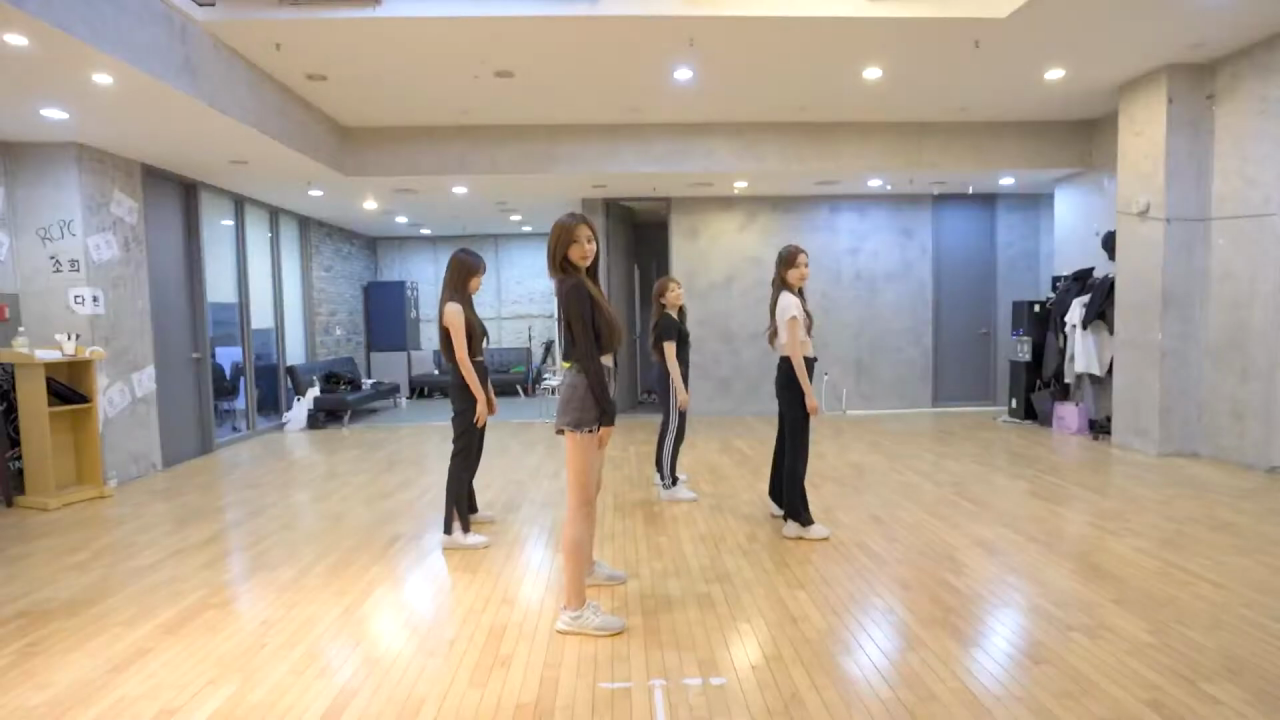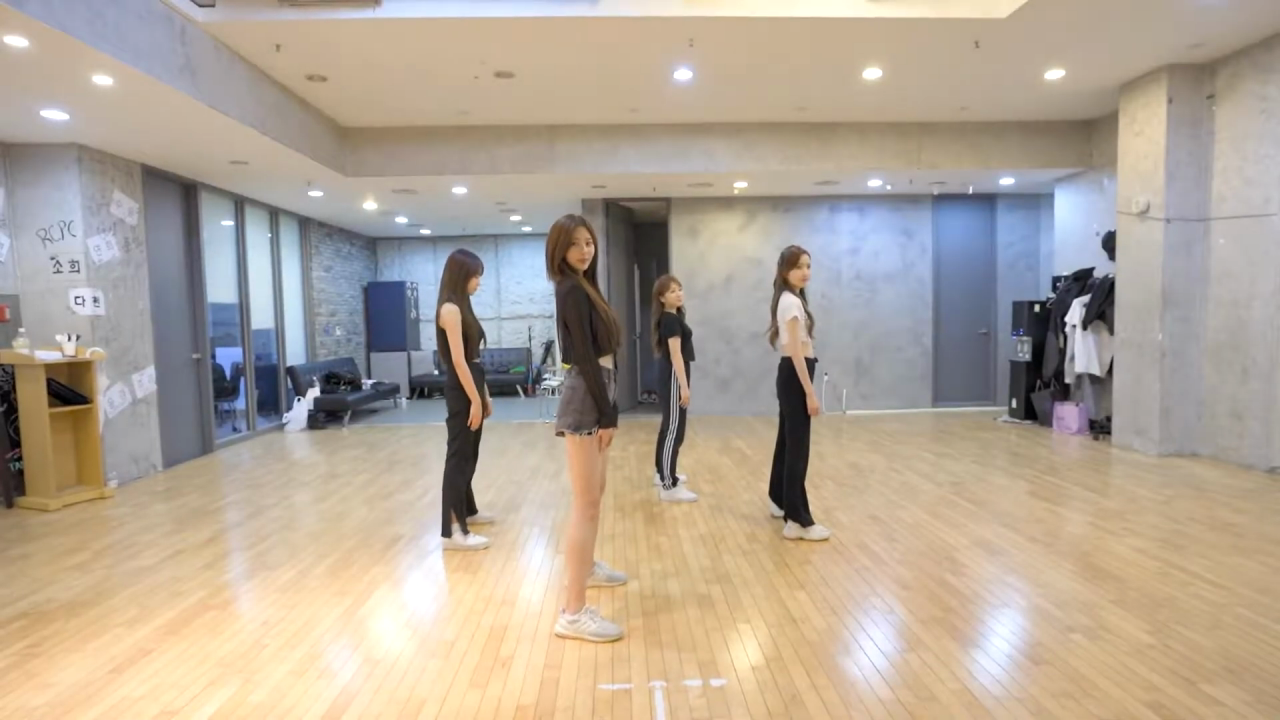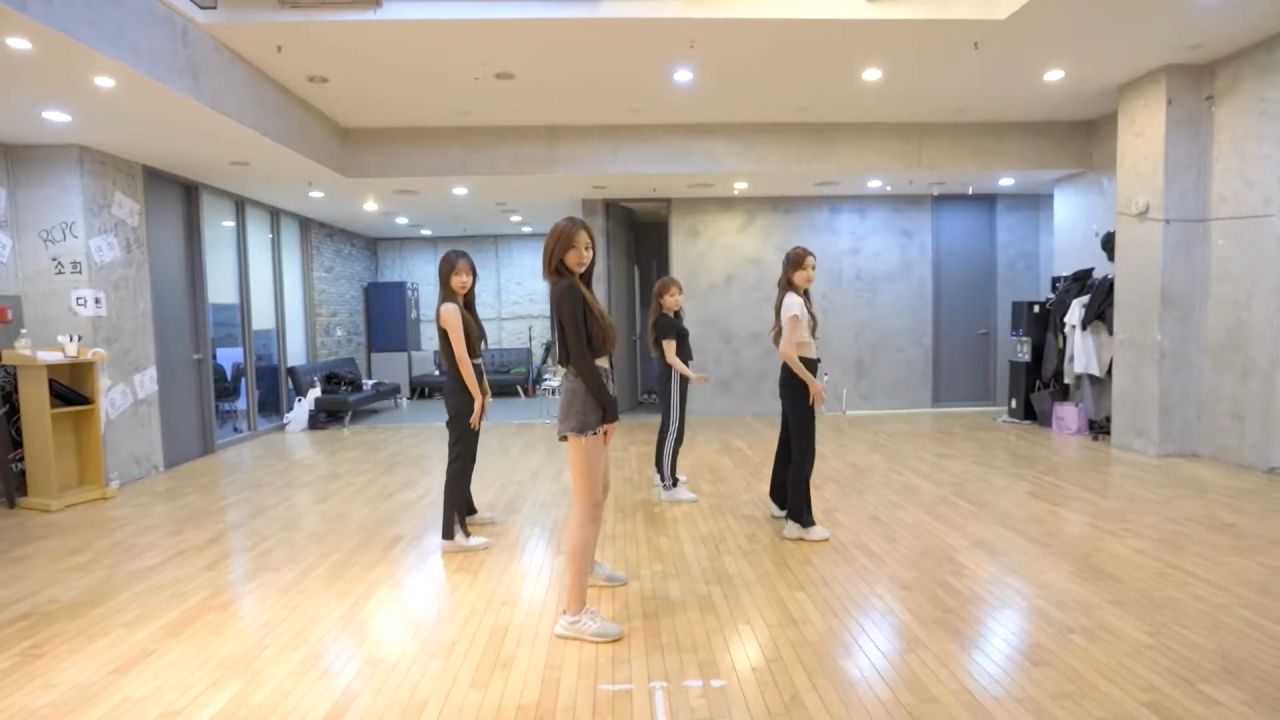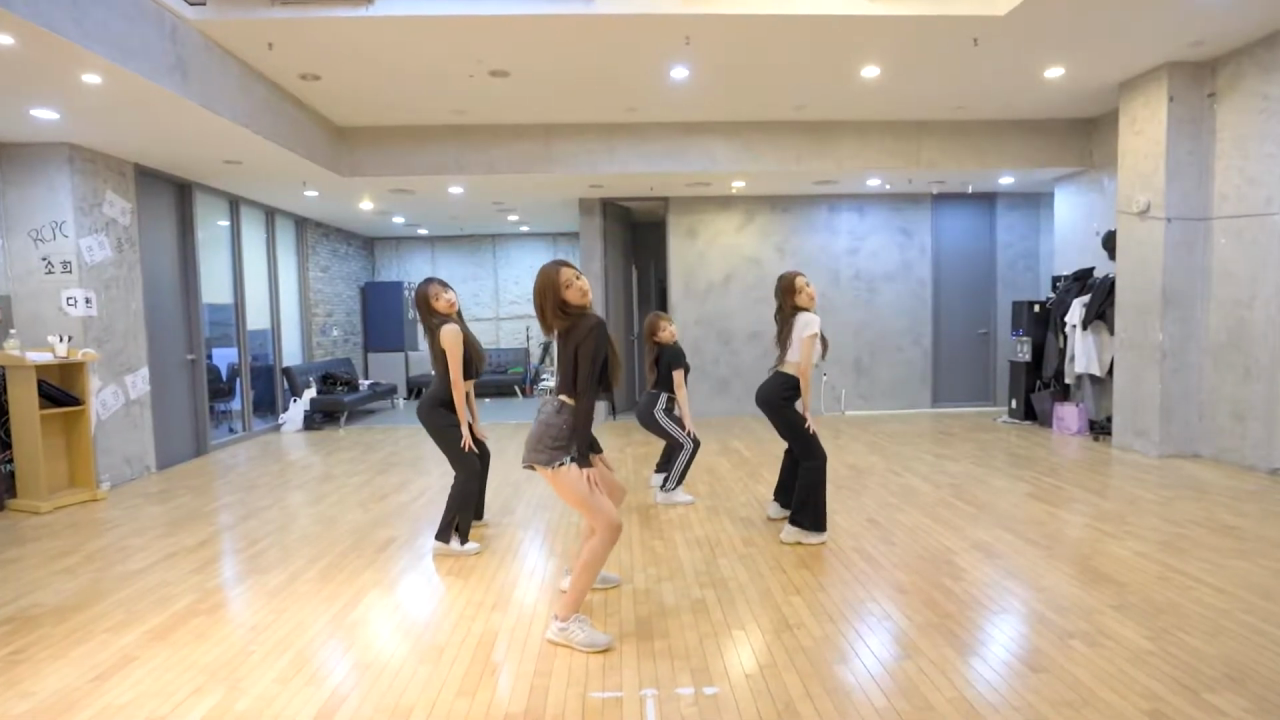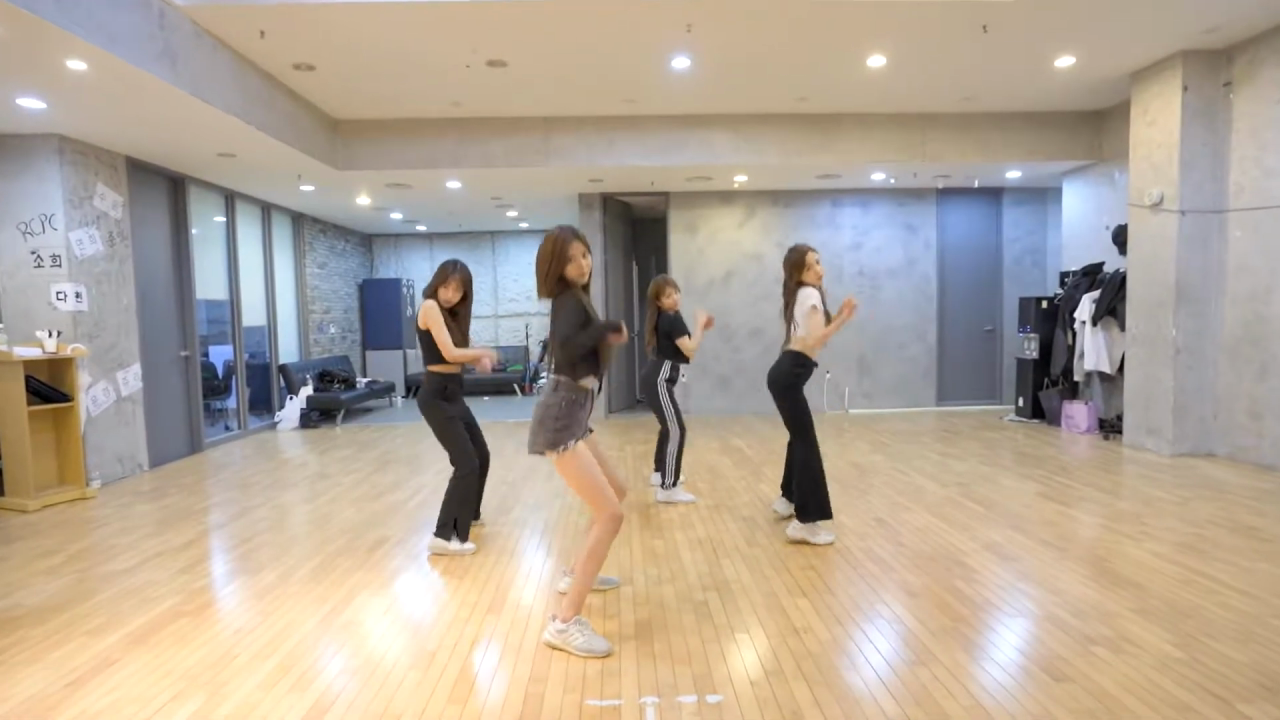
dt=1s
person 1, frame 1
left shoulder: (581, 285)
right shoulder: (576, 288)
right elbow: (587, 354)
left wrist: (605, 409)
right wrist: (606, 412)
left hip: (590, 393)
right hip: (584, 397)
left knee: (592, 491)
right knee: (581, 500)
left ankle: (586, 566)
right ankle: (574, 609)
person 1, frame 2
left shoulder: (583, 286)
right shoulder: (571, 290)
right elbow: (585, 356)
left wrist: (607, 411)
right wrist: (606, 414)
left hip: (594, 395)
right hip: (584, 399)
left knee: (596, 491)
right knee: (585, 503)
left ankle: (586, 566)
right ankle: (573, 613)
person 1, frame 3
left shoulder: (576, 288)
right shoulder: (566, 290)
right elbow: (580, 357)
left wrist: (606, 406)
right wrist: (609, 408)
left hip: (591, 397)
right hip: (584, 401)
left knee: (599, 491)
right knee: (587, 504)
left ankle: (587, 566)
right ankle: (574, 614)
person 1, frame 4
left shoulder: (572, 327)
right shoulder: (592, 326)
right elbow: (585, 393)
left wrist: (591, 447)
right wrist: (584, 457)
left hip: (562, 431)
right hip: (555, 439)
left knee: (614, 493)
right knee: (608, 523)
left ankle: (578, 572)
right ankle: (564, 621)
person 1, frame 5
left shoulder: (571, 299)
right shoulder: (569, 300)
right elbow: (566, 349)
left wrist: (605, 333)
right wrist: (610, 328)
left hip: (573, 415)
right hip: (560, 418)
left knee: (615, 492)
right knee: (610, 513)
left ankle: (578, 573)
right ankle: (564, 620)
person 2, frame 1
left shoulder: (464, 306)
right shoulder: (453, 308)
right elbow: (463, 358)
left wrist: (489, 392)
right wrist: (480, 397)
left hip: (474, 386)
right hip: (466, 390)
left knee: (472, 452)
right knee: (464, 454)
left ankle: (468, 509)
right ankle: (454, 530)
person 2, frame 2
left shoulder: (462, 307)
right shoulder: (450, 309)
right elbow: (458, 360)
left wrist: (484, 395)
right wrist: (474, 401)
left hip: (471, 388)
right hip: (461, 392)
left knee: (469, 455)
right knee: (458, 457)
left ankle: (467, 510)
right ankle: (453, 531)
person 2, frame 3
left shoulder: (464, 307)
right shoulder: (449, 308)
right elbow: (461, 357)
left wrist: (485, 390)
right wrist: (477, 397)
left hip: (470, 387)
right hip: (461, 390)
left knee: (467, 455)
right knee: (460, 459)
left ankle: (467, 510)
right ankle: (452, 533)
person 2, frame 4
left shoulder: (457, 325)
right shoulder: (450, 329)
left elbow: (468, 379)
right elbow: (456, 381)
left wrist: (474, 420)
right wrist: (464, 424)
left hip: (447, 405)
right hip: (437, 409)
left knee: (481, 455)
right knee: (468, 468)
left ankle: (471, 514)
right ankle: (447, 538)
person 2, frame 5
left shoulder: (455, 314)
right shoulder: (430, 307)
left elbow: (462, 355)
right elbow: (450, 353)
left wrist: (479, 358)
right wrist: (483, 352)
left hip: (454, 395)
right hip: (437, 396)
left knee: (481, 457)
right knee: (467, 464)
left ankle: (468, 514)
right ankle: (444, 536)
person 3, frame 1
left shoulder: (788, 299)
right shoulder: (791, 301)
right elbow: (795, 351)
left wrist: (805, 388)
right wrist: (809, 392)
left hip: (789, 376)
right hip: (794, 377)
left knee: (787, 441)
right knee: (797, 447)
left ankle: (780, 500)
right ankle: (798, 520)
person 3, frame 2
left shoulder: (790, 299)
right shoulder: (792, 301)
right elbow: (796, 351)
left wrist: (806, 388)
right wrist: (810, 392)
left hip: (790, 376)
right hip: (795, 377)
left knee: (787, 441)
right knee: (797, 447)
left ankle: (780, 501)
right ankle: (797, 521)
person 3, frame 3
left shoulder: (795, 299)
right shoulder: (795, 301)
right elbow: (787, 351)
left wrist: (808, 380)
right wrist: (812, 382)
left hip: (795, 378)
right hip: (798, 379)
left knee: (789, 442)
right knee: (803, 449)
left ankle: (781, 501)
right ankle: (798, 521)
person 3, frame 4
left shoulder: (791, 320)
right shoulder: (810, 320)
right elbow: (804, 369)
left wrist: (801, 405)
right wrist: (806, 409)
left hip: (771, 391)
right hip: (780, 395)
left knee: (799, 446)
right knee: (813, 456)
left ankle: (782, 503)
right ankle: (801, 526)
person 3, frame 5
left shoulder: (805, 295)
right shoulder: (809, 294)
left elbow: (814, 338)
right elbow: (813, 342)
left wrist: (840, 317)
right wrist: (842, 320)
left hip: (786, 374)
right hip: (789, 377)
left knee: (801, 437)
right knee: (806, 444)
left ankle: (789, 499)
right ankle: (806, 521)
person 4, frame 1
left shoulder: (677, 317)
right shoulder: (668, 322)
right elbow: (670, 358)
left wrist: (683, 384)
right wrist: (680, 389)
left hip: (676, 377)
right hip: (672, 379)
left knee: (670, 426)
right knee: (675, 429)
left ankle: (663, 472)
right ankle: (669, 486)
person 4, frame 2
left shoulder: (673, 317)
right shoulder: (671, 320)
right elbow: (676, 355)
right wrist: (684, 386)
left hip: (672, 377)
right hip: (674, 378)
left knee: (669, 427)
right knee: (675, 430)
left ankle: (662, 472)
right ankle: (669, 487)
person 4, frame 3
left shoulder: (669, 320)
right shoulder: (667, 322)
right elbow: (670, 356)
left wrist: (687, 375)
right wrist: (691, 374)
left hip: (672, 377)
right hip: (673, 378)
left knee: (668, 427)
right knee: (674, 430)
left ankle: (662, 473)
right ankle: (669, 487)
person 4, frame 4
left shoulder: (661, 352)
right shoulder: (675, 352)
right elbow: (679, 387)
left wrist: (681, 413)
right wrist: (687, 417)
left hip: (649, 407)
right hip: (655, 410)
left knee: (679, 435)
right knee: (690, 443)
left ankle: (660, 474)
right ankle: (668, 491)
person 4, frame 5
left shoulder: (671, 317)
right shoulder: (671, 320)
left elbow: (684, 347)
right elbow: (690, 350)
left wrist: (700, 327)
right wrist: (699, 326)
left hip: (657, 379)
right hip: (659, 381)
left knee: (670, 426)
right knee: (676, 430)
left ankle: (661, 473)
right ankle: (667, 488)
